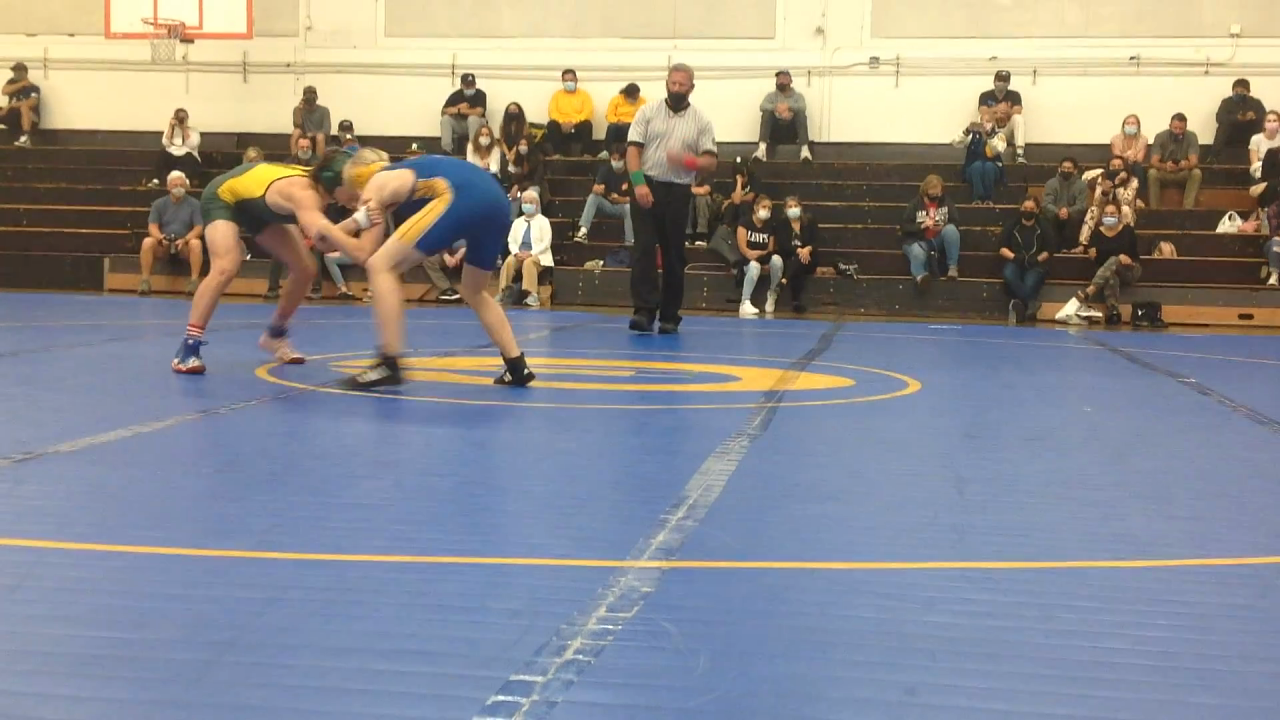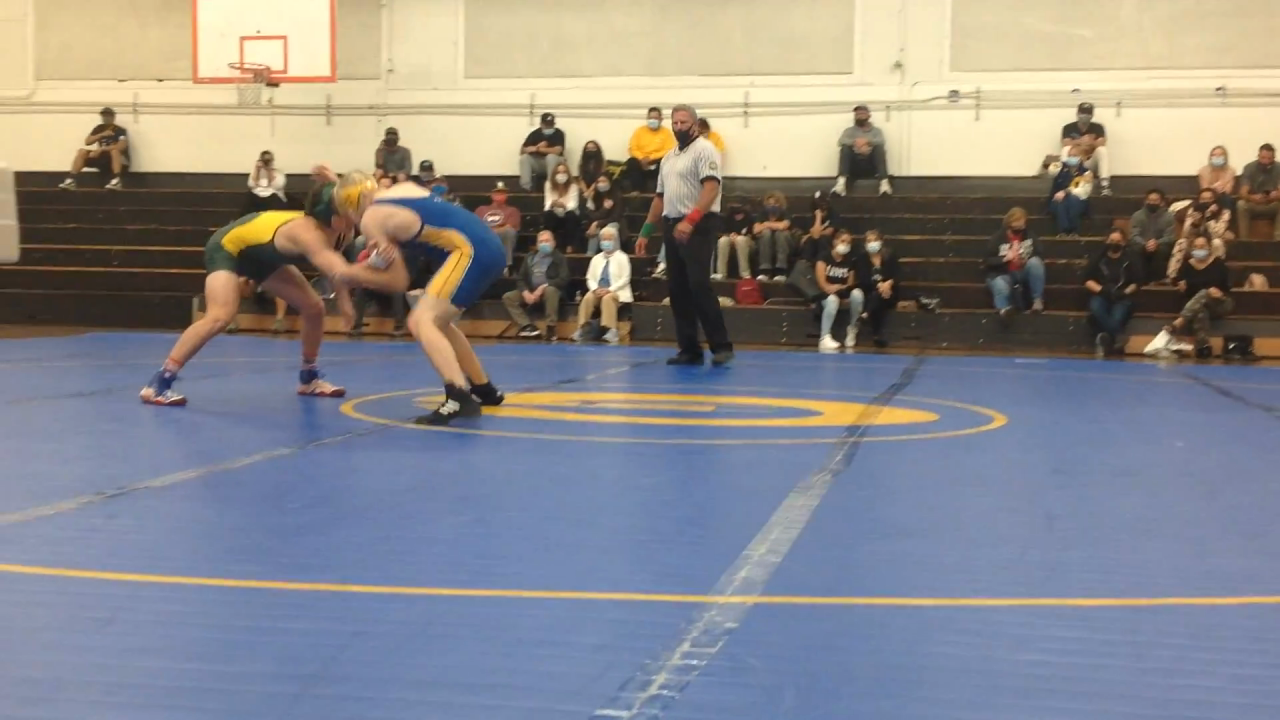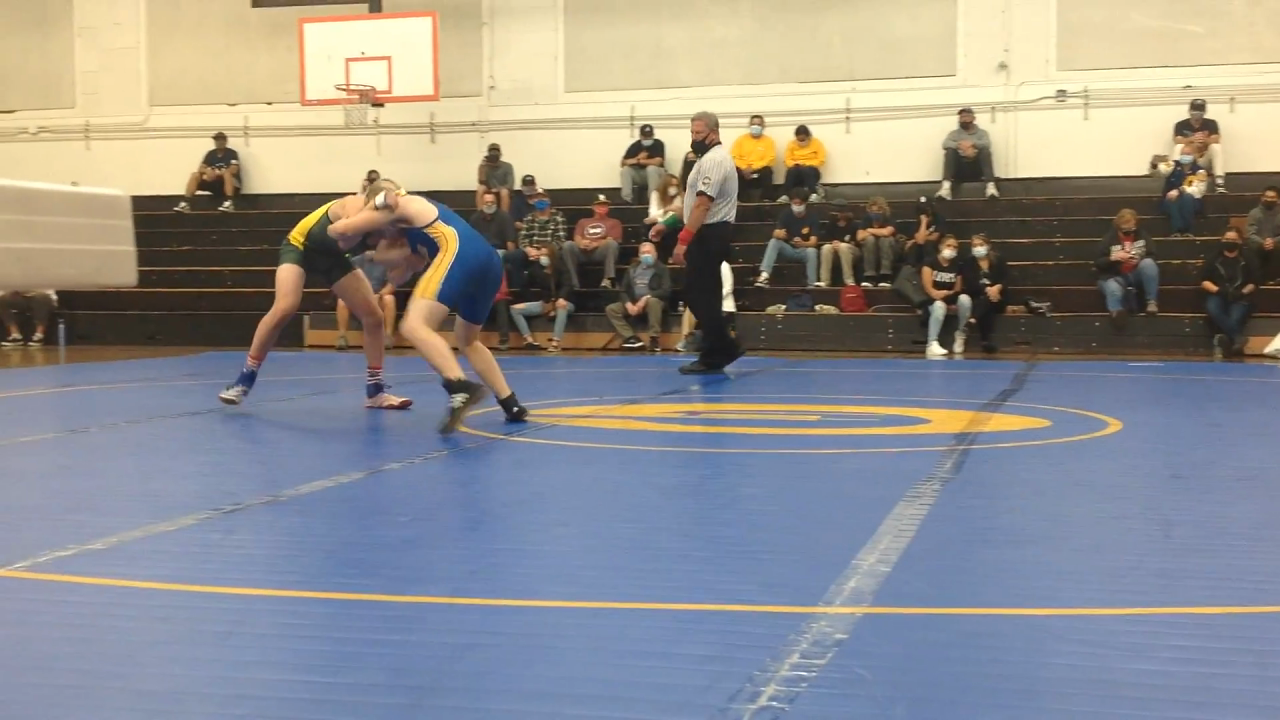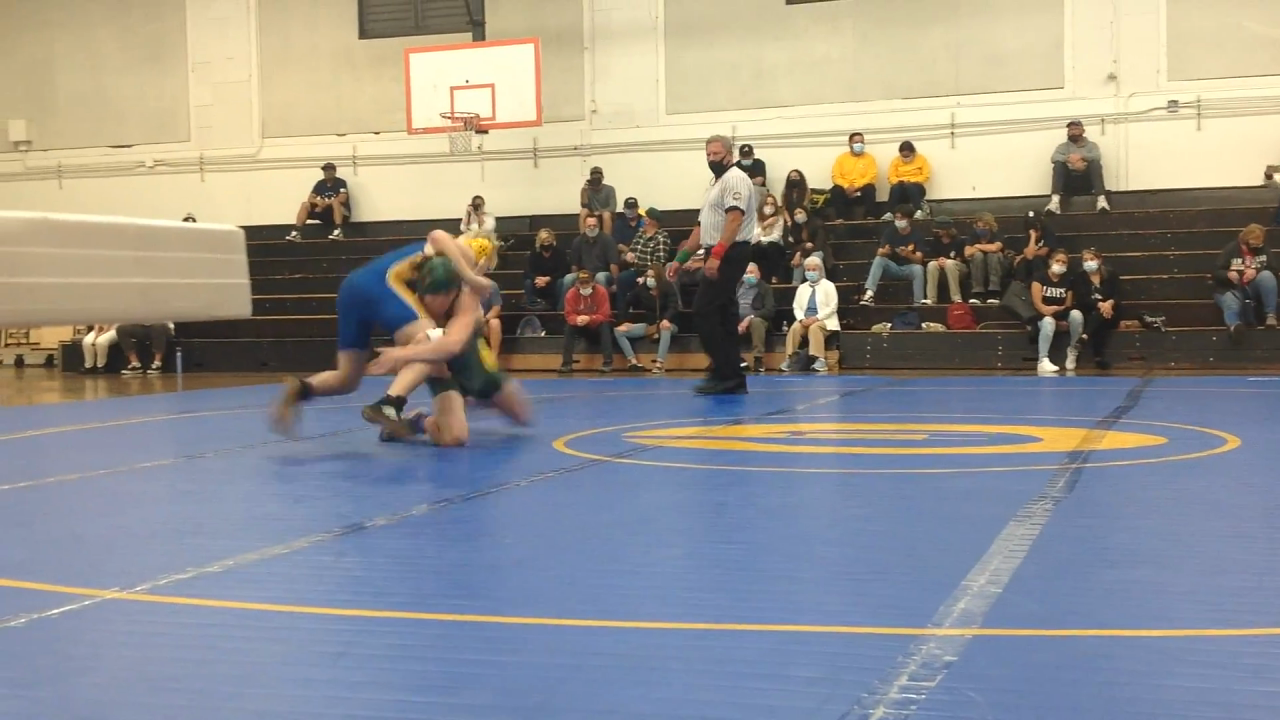
dt=1s
person 1, frame 1
left shoulder: (701, 121)
right shoulder: (647, 112)
left elbow: (711, 163)
right elbow: (633, 149)
left wrist: (686, 160)
right wrist: (638, 183)
left hip: (677, 193)
right hip: (647, 190)
left knee: (674, 256)
right knee: (644, 249)
left ankle: (669, 316)
right ankle: (644, 311)
person 1, frame 2
left shoulder: (704, 150)
right shoulder: (668, 158)
left elbow: (711, 189)
right elbow: (660, 198)
left wrist: (690, 221)
right wrist: (645, 232)
left hip: (697, 228)
right hip: (673, 228)
left knee: (698, 285)
right knee: (678, 291)
left ankle: (721, 345)
right ankle: (690, 350)
person 1, frame 3
left shoulder: (715, 160)
right shoulder: (710, 158)
left elbow: (702, 205)
right elbow: (695, 202)
left wrist: (683, 241)
right wrist: (666, 224)
left hip: (708, 234)
right hip: (707, 233)
left knee: (704, 298)
right knee: (696, 295)
left ankle: (712, 358)
right ankle: (724, 347)
person 1, frame 4
left shoulder: (735, 179)
right shoulder: (717, 183)
left elbow: (735, 219)
right elbow: (702, 227)
left wrist: (716, 255)
right wrist: (680, 258)
left hip: (729, 254)
right hip: (719, 256)
left knee: (703, 311)
right knee: (723, 316)
left ankle: (722, 373)
right ankle: (732, 378)
person 2, frame 1
left shoulder: (374, 188)
right shoulder: (410, 168)
left elbow: (365, 254)
left hip: (463, 197)
right hip: (497, 198)
left knee: (379, 268)
right knee: (473, 291)
left ankle: (389, 364)
right ankle: (517, 366)
person 2, frame 2
left shoulder: (372, 219)
right shoulder: (404, 189)
left elbow: (400, 281)
left hip: (471, 250)
right hip: (490, 247)
left knee: (421, 322)
right knee: (438, 319)
left ankle: (460, 397)
right ankle: (484, 389)
person 2, frame 3
left shoulder: (399, 206)
right shoulder: (418, 222)
left elbow: (341, 229)
right elbow: (383, 254)
left hip: (461, 253)
right hip: (491, 263)
left knee: (413, 327)
right knee: (467, 342)
left ankle: (461, 387)
right ankle: (512, 405)
person 2, frame 4
right shoulder: (465, 252)
right elbow: (438, 236)
right wrist: (470, 277)
left hip: (353, 286)
right hip: (379, 285)
left knee: (346, 379)
left ankle: (301, 388)
right ankle: (389, 405)
person 3, frame 1
left shoulder: (323, 183)
right shoulder: (304, 192)
right elbow: (320, 229)
left hip: (257, 203)
right hip: (223, 196)
left knee: (305, 269)
right knee: (226, 269)
left ankle: (275, 336)
right ankle: (187, 350)
person 3, frame 2
left shoulder: (338, 232)
right shoulder: (308, 233)
right elbow: (341, 273)
left wrist: (343, 298)
left hip: (259, 256)
right hip: (227, 247)
left knee: (314, 309)
right knee: (220, 317)
left ankle: (309, 379)
right ankle: (159, 384)
person 3, frame 3
right shoulder: (355, 205)
left elbow: (396, 279)
right elbow: (344, 241)
left hip: (333, 257)
right hip: (300, 246)
left knee: (374, 315)
right knee: (284, 309)
left ankle: (375, 390)
right ankle: (246, 378)
person 3, frame 4
left shoulder: (466, 298)
left elbow: (453, 345)
left wrist: (402, 354)
left hip: (482, 369)
right hip: (445, 376)
left knee: (523, 417)
right knee: (454, 437)
right ankle: (420, 423)
